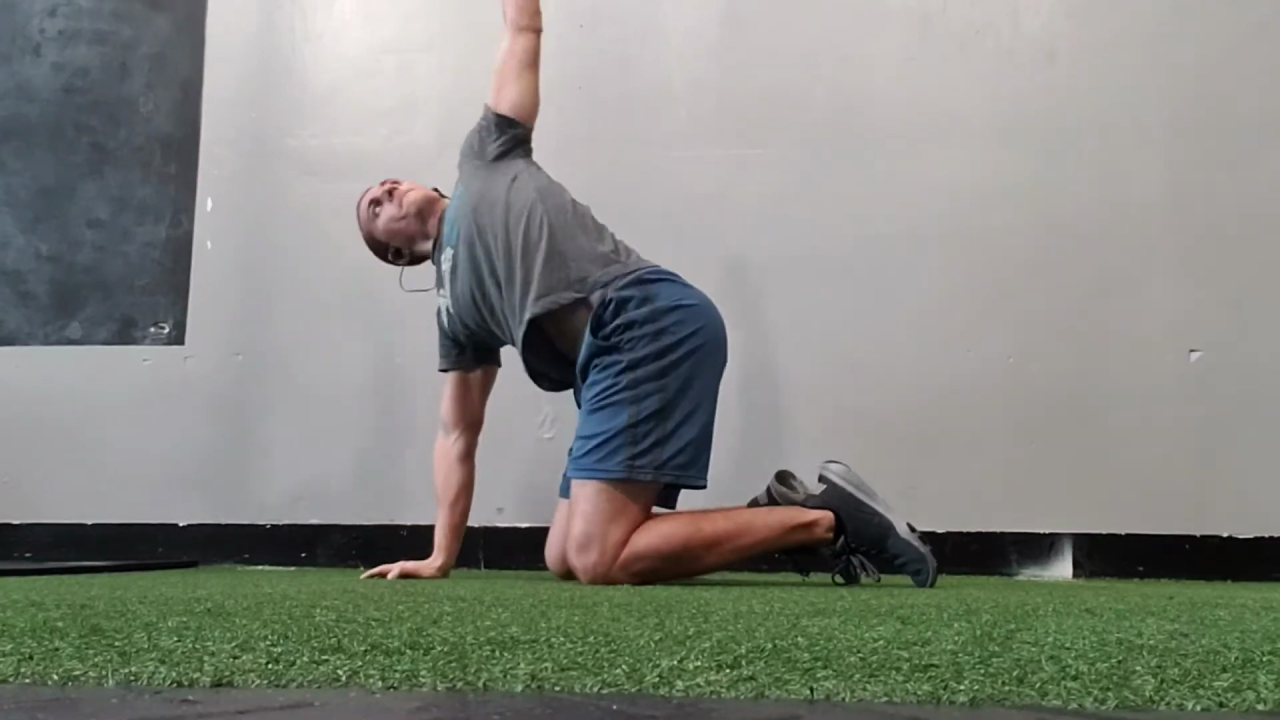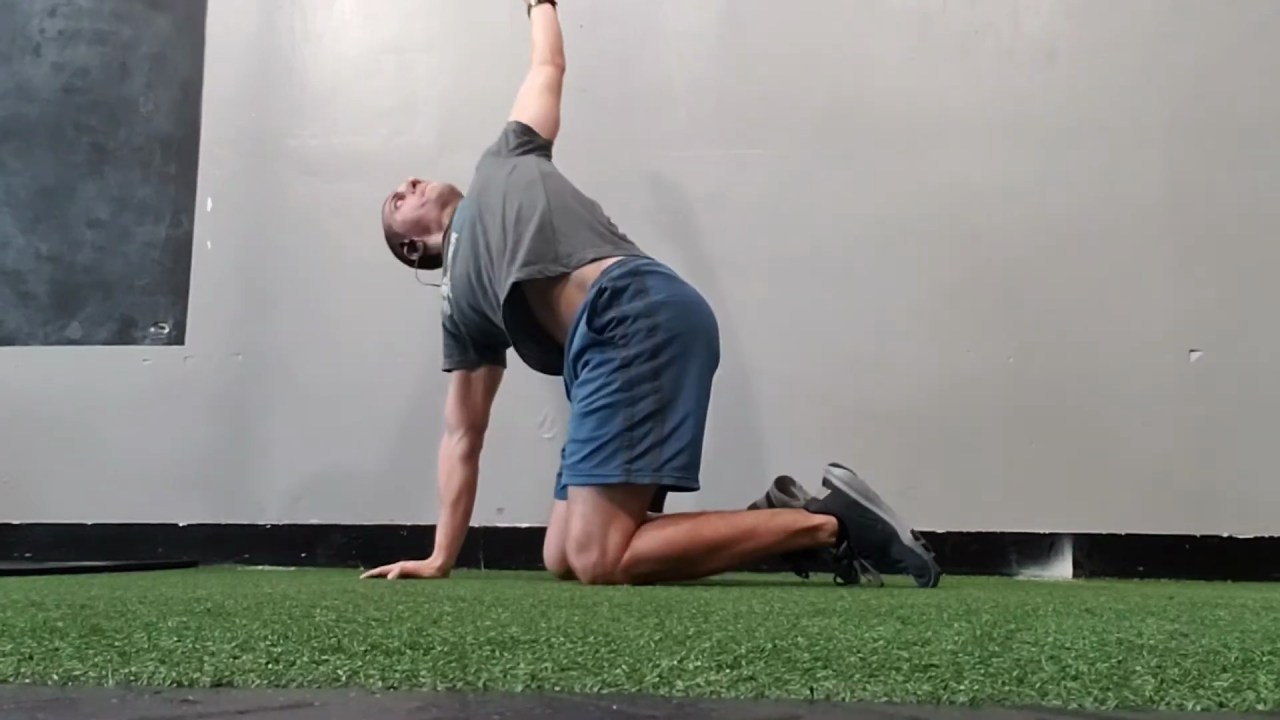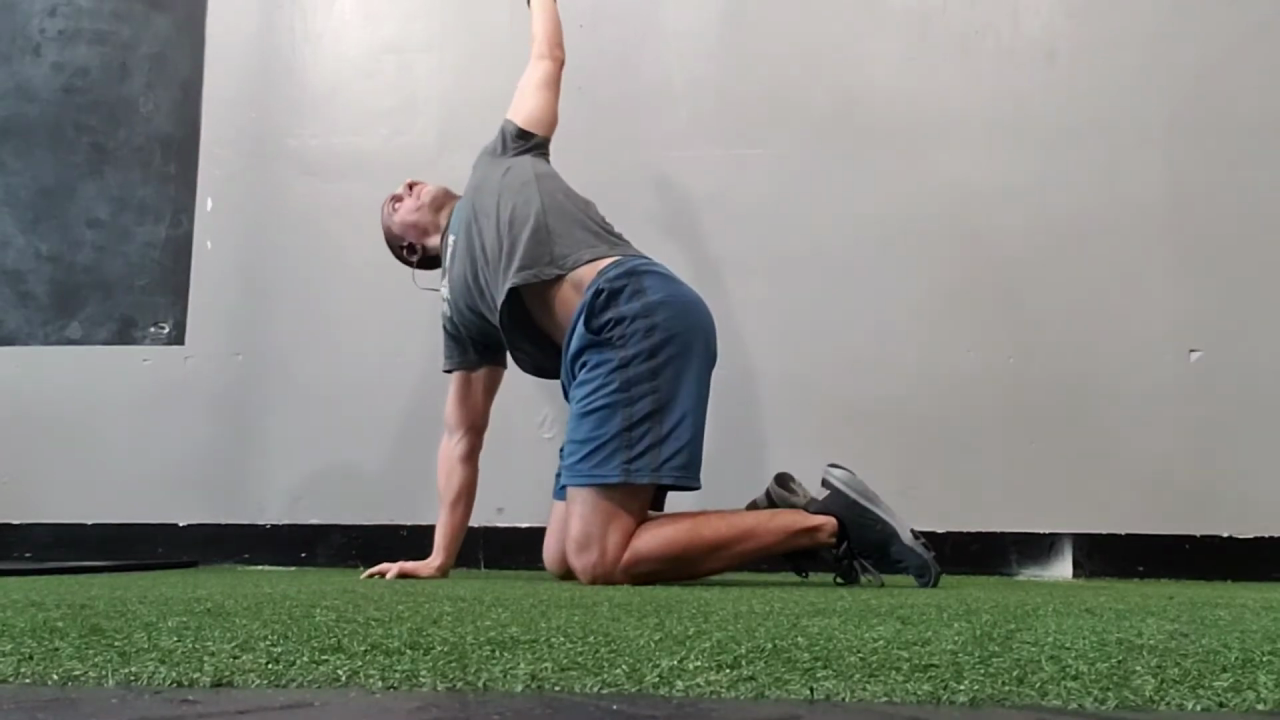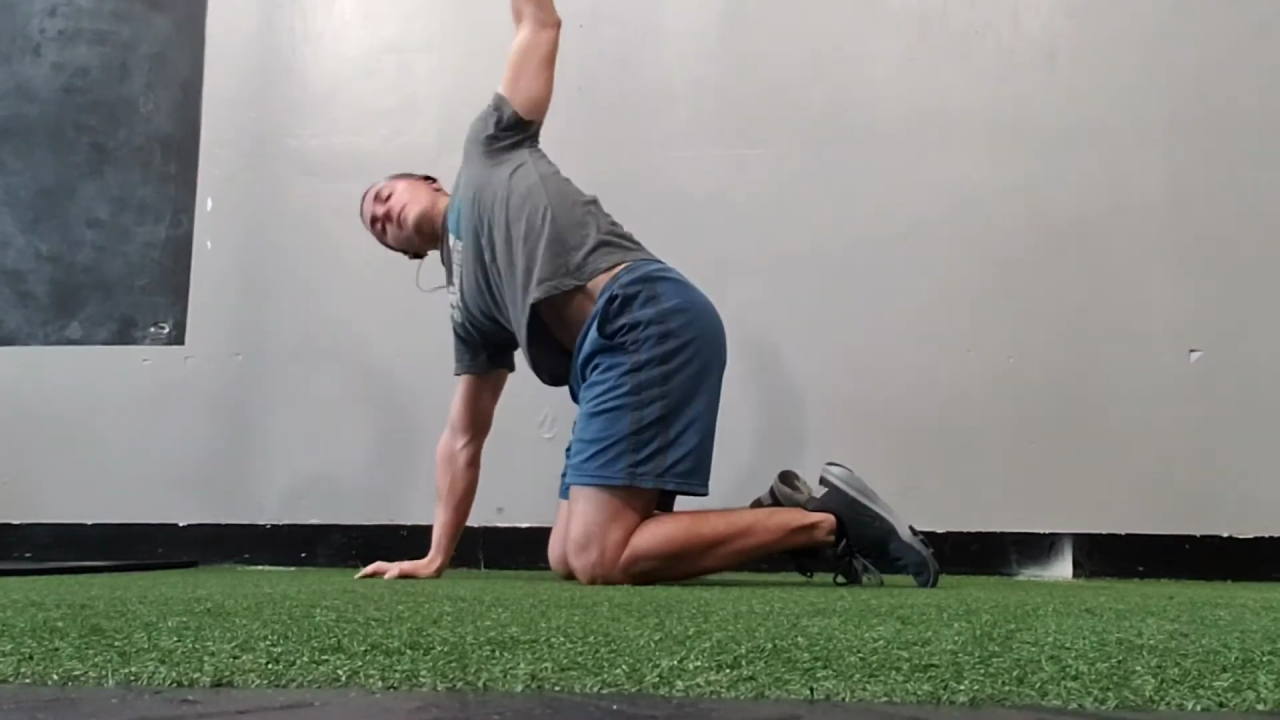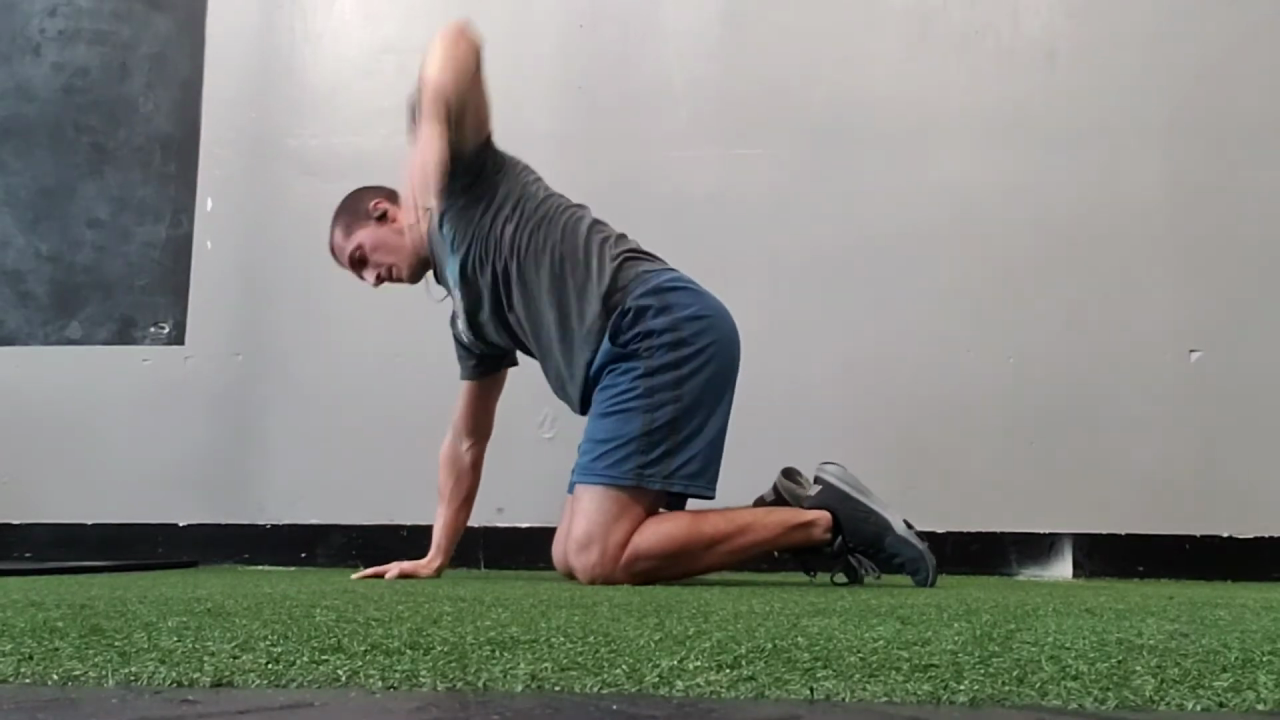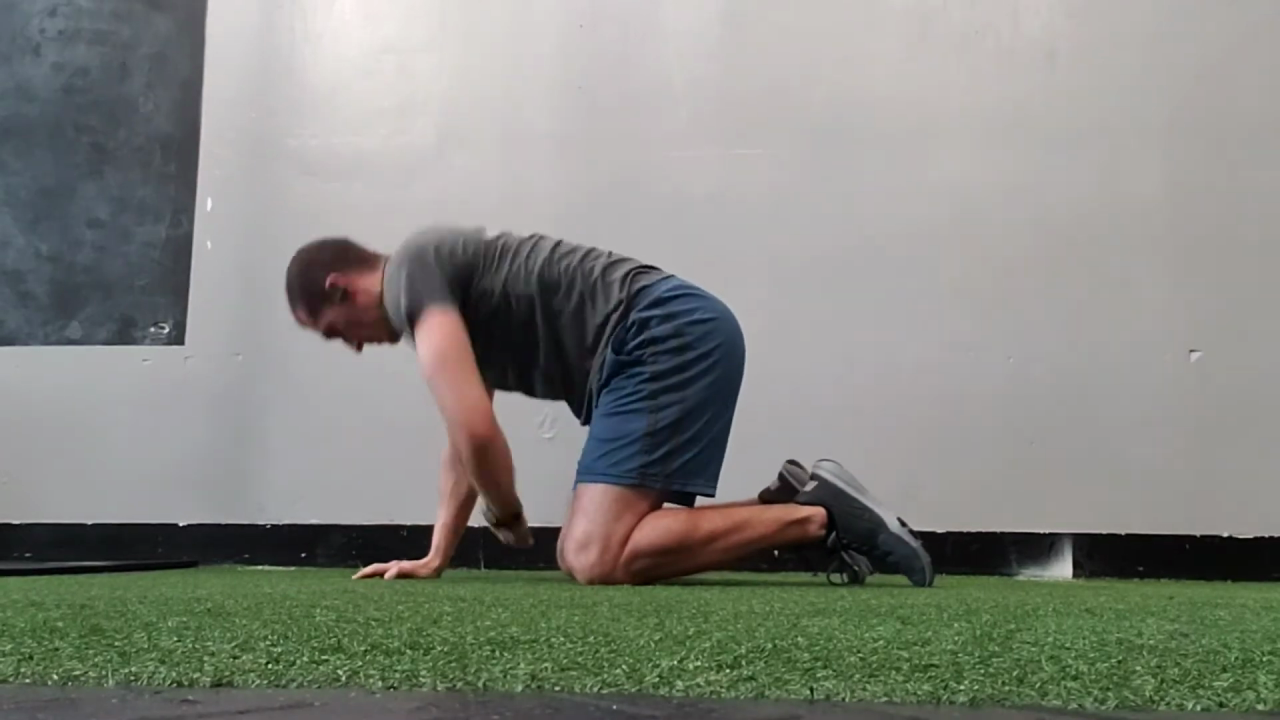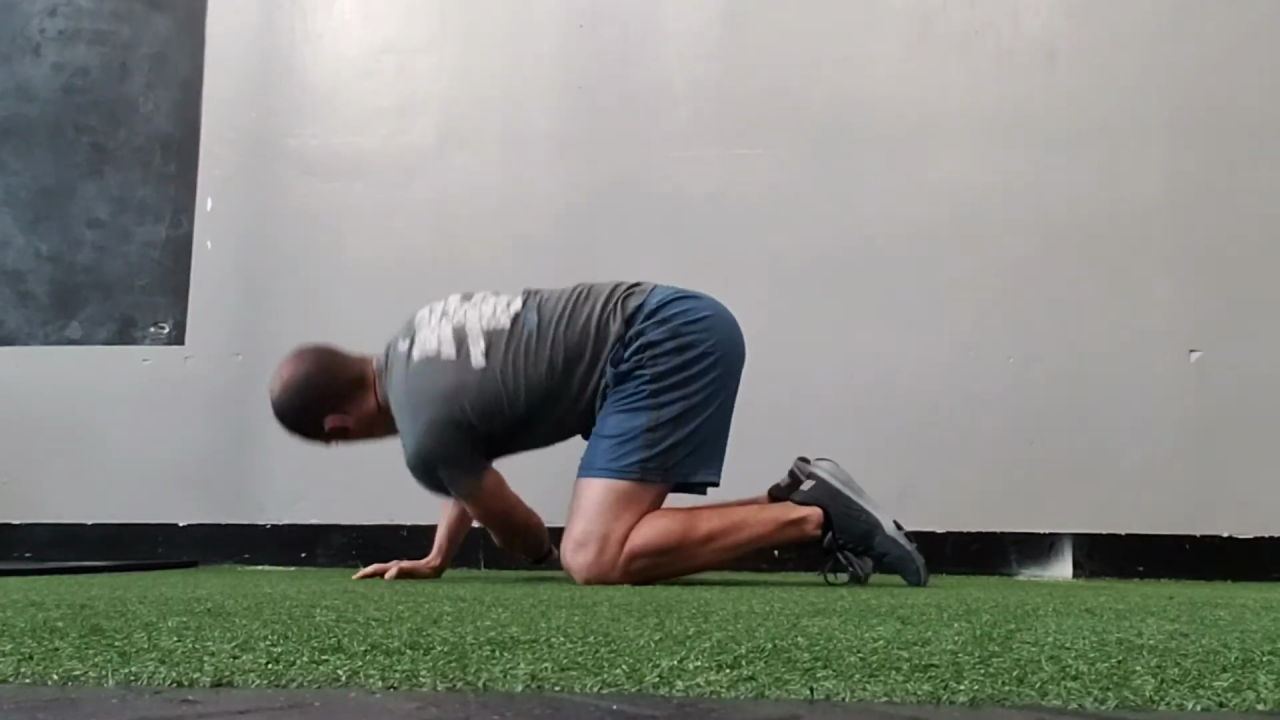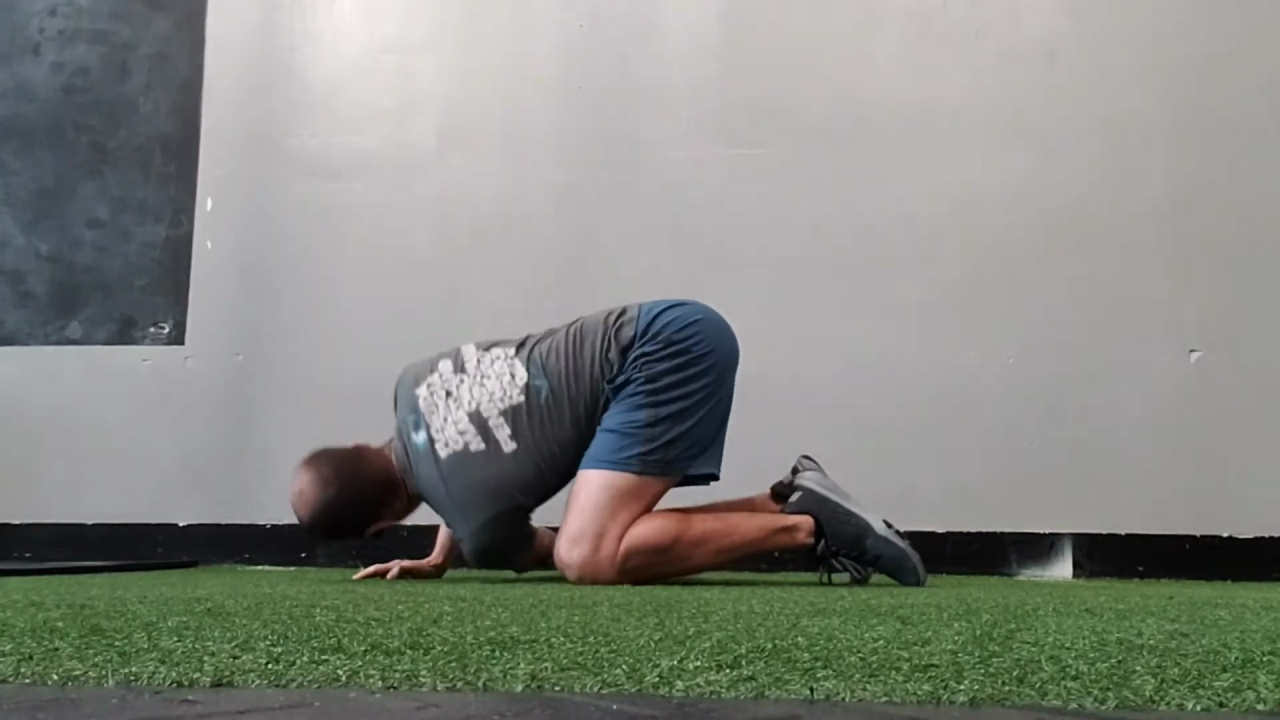
dt=0.3s
person 1, frame 1
left shoulder: (484, 160)
right shoulder: (452, 303)
right elbow: (457, 434)
right wrist: (440, 557)
left hip: (649, 326)
right hip: (618, 357)
left knee: (600, 562)
right knee: (565, 558)
left ankle: (825, 519)
right ankle: (778, 516)
person 1, frame 2
left shoulder: (504, 163)
right shoulder: (459, 302)
left elbow: (548, 67)
right elbow: (461, 435)
right wrist: (440, 557)
left hip: (638, 317)
right hip: (603, 346)
left knee: (601, 563)
right knee: (565, 558)
left ankle: (828, 523)
right ankle: (778, 521)
person 1, frame 3
left shoulder: (500, 162)
right shoulder: (458, 301)
left elbow: (546, 61)
right elbow: (461, 436)
right wrist: (438, 558)
left hip: (635, 316)
right hip: (603, 345)
left knee: (600, 563)
right knee: (563, 559)
left ankle: (826, 524)
right ankle: (777, 521)
person 1, frame 4
left shoulder: (488, 152)
right shoulder: (467, 303)
right elbow: (462, 437)
right wrist: (435, 557)
left hip: (648, 325)
right hip: (618, 353)
left knee: (600, 562)
right knee: (569, 556)
left ankle: (825, 521)
right ankle: (786, 516)
person 1, frame 5
left shoulder: (462, 189)
right shoulder: (470, 310)
left elbow: (458, 45)
right elbow: (467, 438)
left wrist: (428, 135)
right wrist: (435, 556)
left hip: (663, 331)
right hip: (639, 351)
left knee: (599, 561)
right knee: (572, 556)
left ankle: (821, 520)
right ankle: (785, 514)
person 1, frame 6
left shoulder: (415, 269)
right shoulder: (442, 299)
left elbow: (477, 433)
right elbow: (465, 437)
left wrist: (513, 531)
right wrist: (435, 555)
left hip: (669, 333)
right hip: (680, 334)
left knee: (595, 561)
right knee: (580, 553)
left ankle: (817, 515)
right ankle: (790, 503)
person 1, frame 7
left shoulder: (426, 432)
right shoulder: (411, 347)
left elbow: (522, 534)
left wrist: (538, 555)
right wrist: (435, 558)
left hip: (670, 342)
right hip: (684, 328)
left knee: (591, 560)
right knee: (602, 541)
left ankle: (813, 517)
right ankle: (794, 498)
person 1, frame 8
left shoulder: (479, 519)
right shoulder: (412, 391)
left elbow: (552, 555)
right wrist: (437, 558)
left hip: (671, 350)
right hip: (674, 331)
left knee: (589, 558)
right knee: (604, 534)
left ankle: (807, 524)
right ankle: (786, 499)
